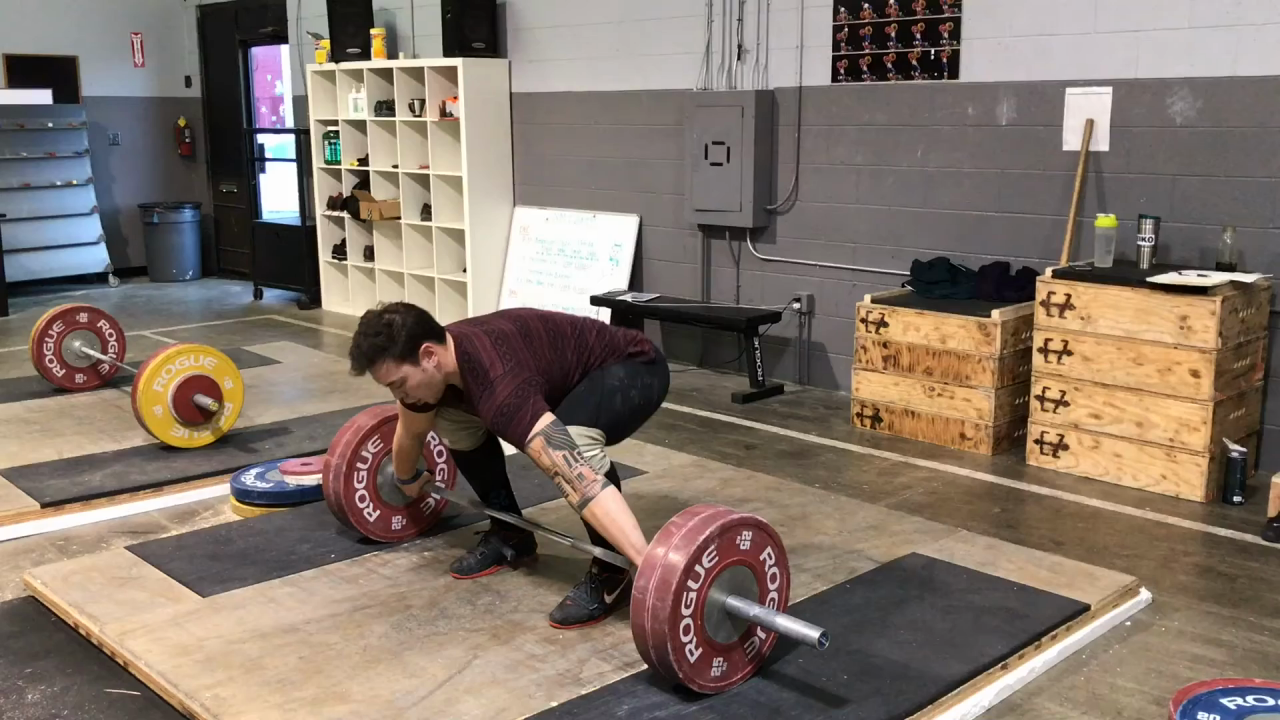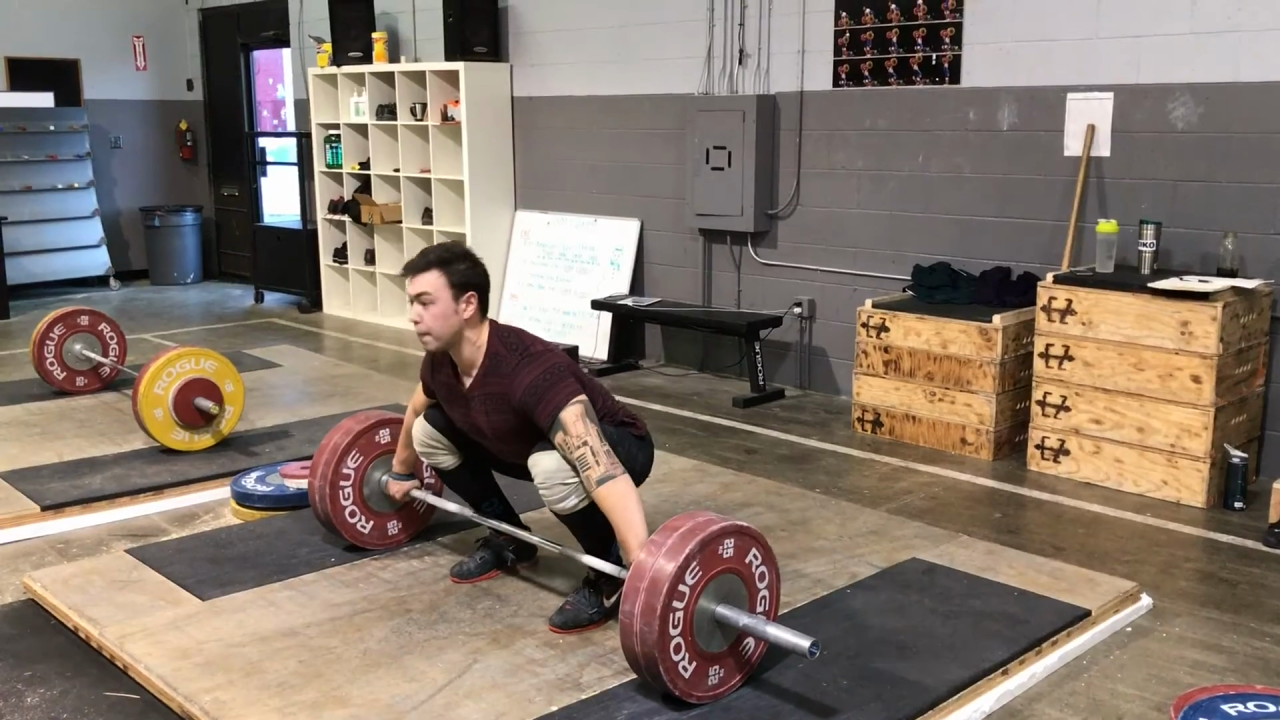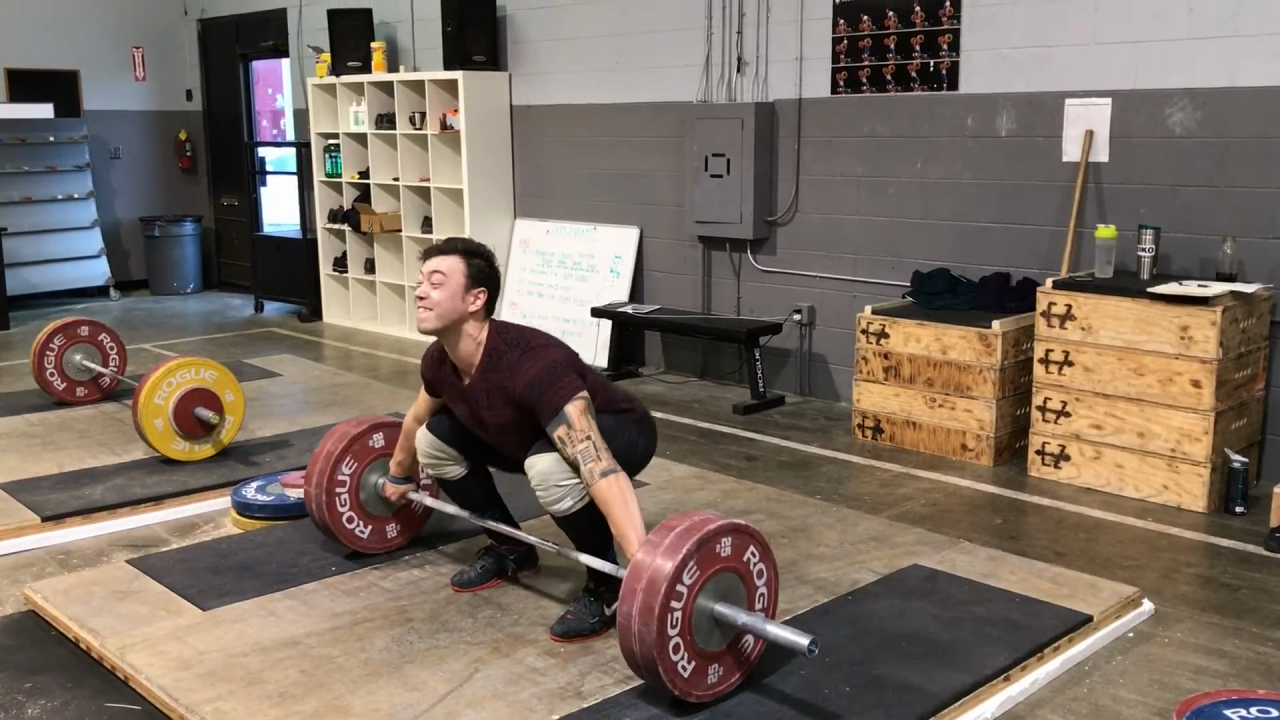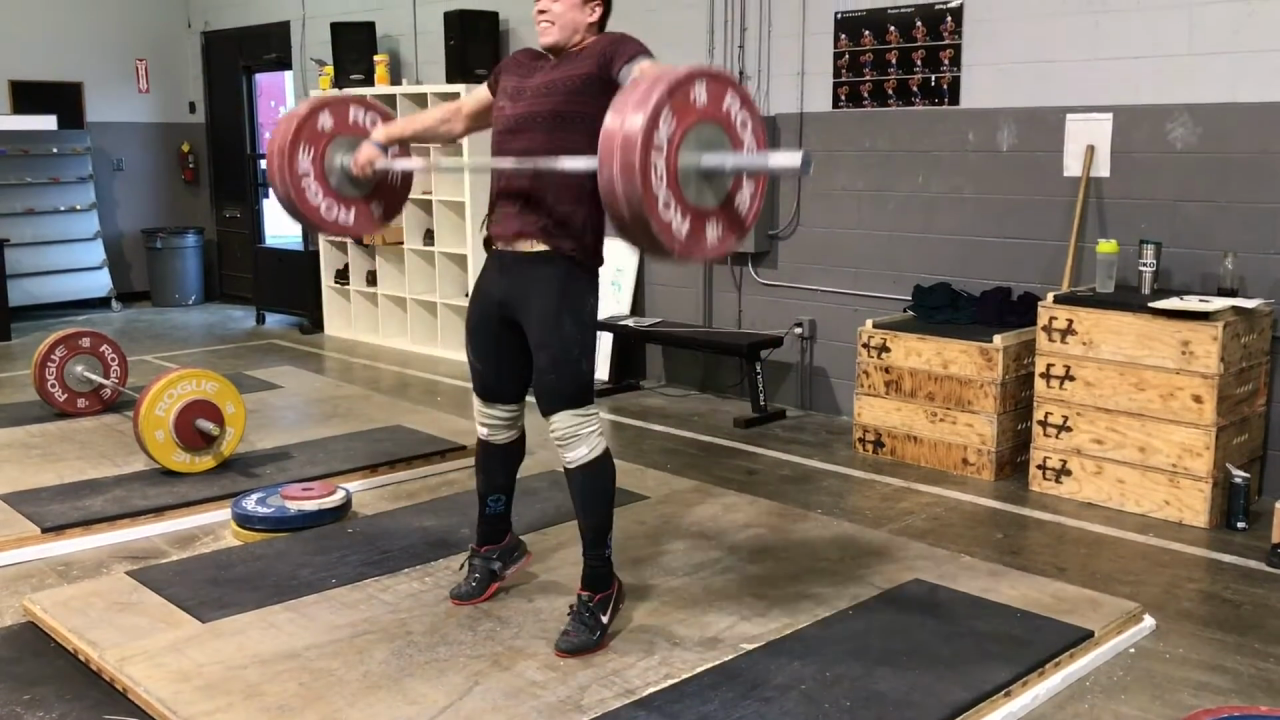
dt=1s
person 1, frame 1
left shoulder: (497, 383)
right shoulder: (432, 363)
left elbow: (578, 479)
right elbow: (410, 433)
right wrist: (407, 480)
left hip: (630, 370)
left knee: (573, 441)
right knee: (451, 419)
left ankle: (612, 572)
right ankle: (509, 534)
person 1, frame 2
left shoulder: (530, 369)
right shoulder: (440, 363)
left elbow: (598, 468)
right elbow: (415, 414)
right wrist: (401, 472)
left hip: (619, 445)
left knee: (553, 466)
right knee: (431, 430)
left ankle: (609, 575)
right ankle: (509, 540)
person 1, frame 3
left shoulder: (532, 364)
right shoulder: (440, 360)
left elbow: (599, 468)
right elbow: (419, 418)
right wrist: (399, 474)
left hip: (619, 427)
left knee: (549, 467)
right knee: (434, 441)
left ankle: (608, 588)
right ankle: (510, 549)
person 1, frame 4
left shoulder: (610, 55)
right shoulder: (518, 67)
right elbow: (459, 115)
right wrist: (382, 138)
left hip: (558, 269)
right hip: (499, 266)
left knee: (572, 425)
right knee: (493, 417)
left ankle: (599, 589)
right ankle: (495, 546)
